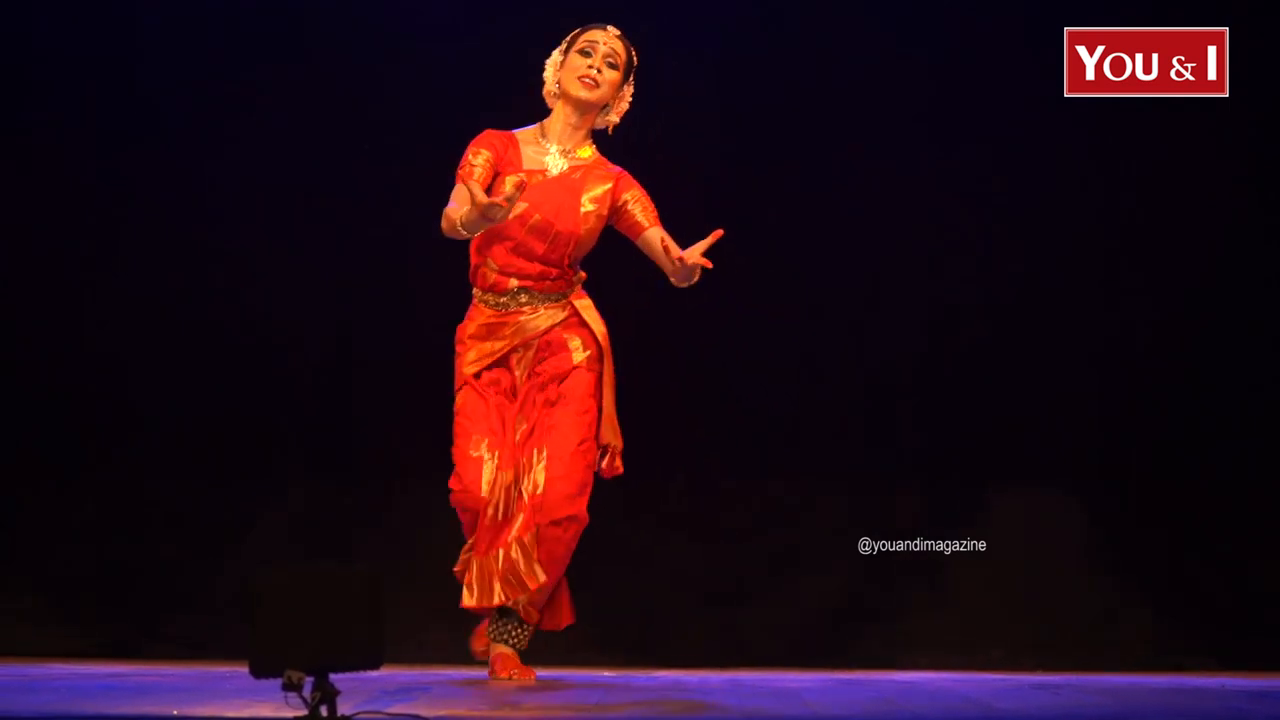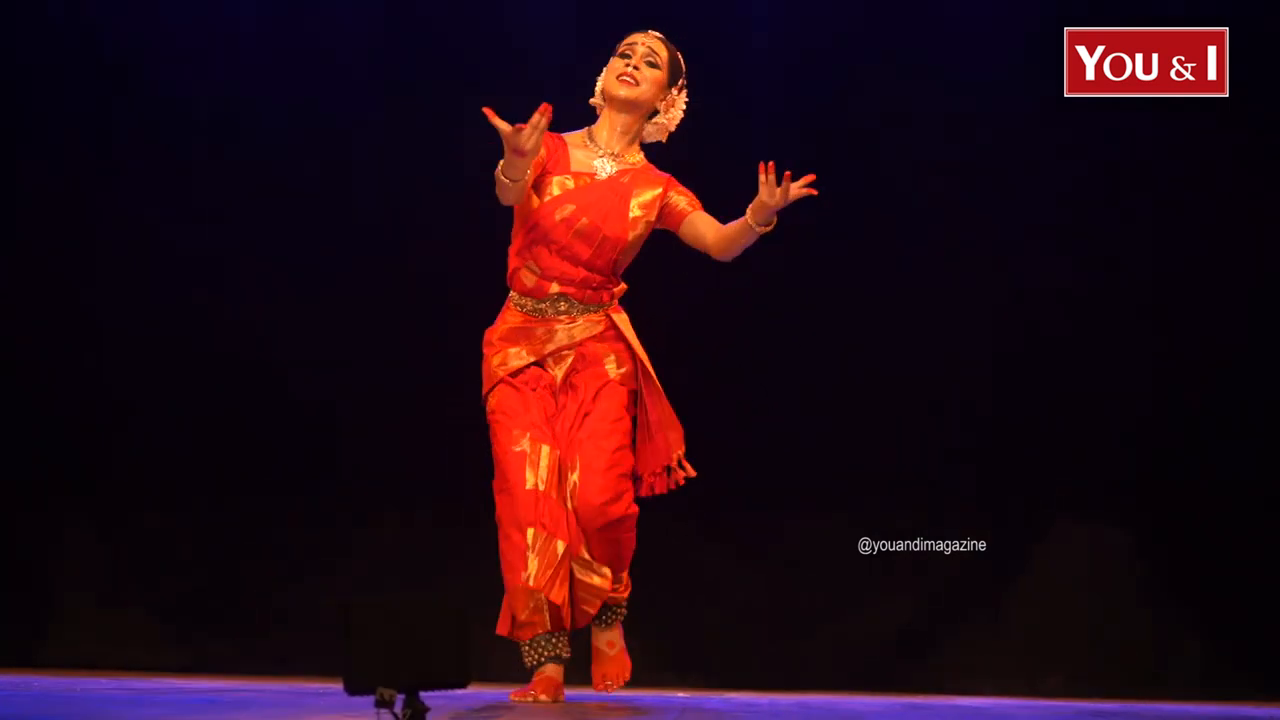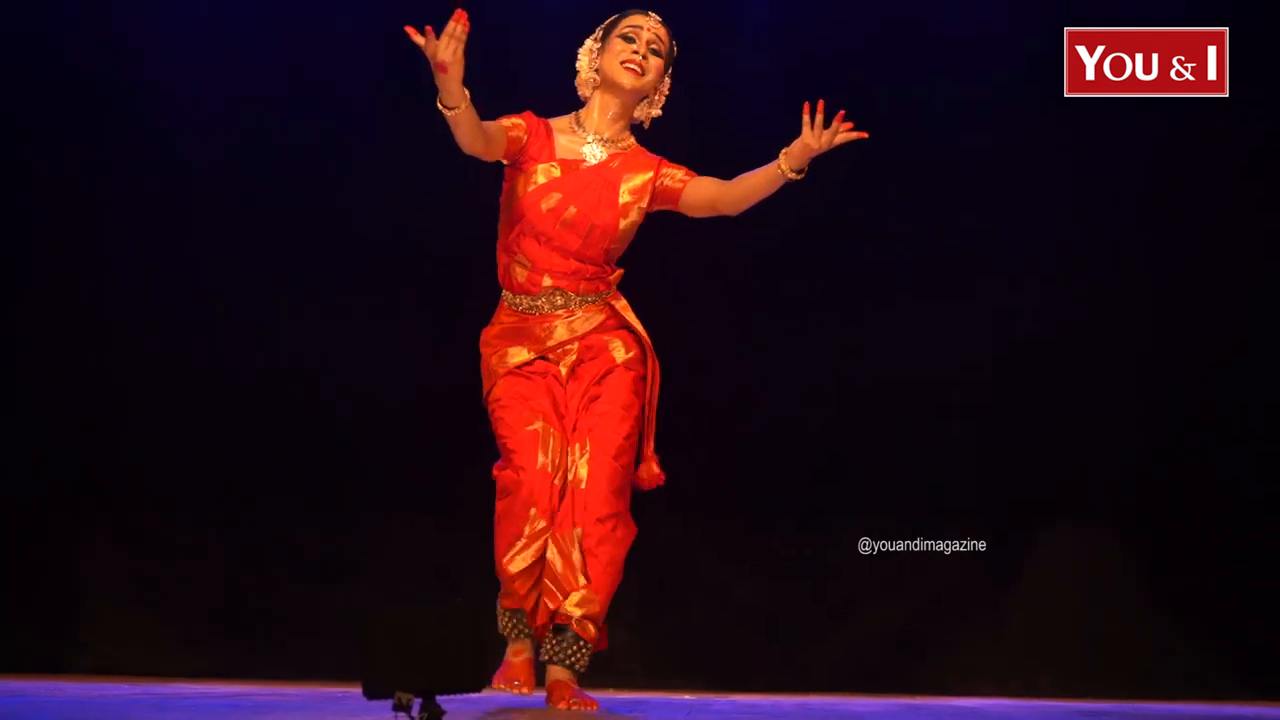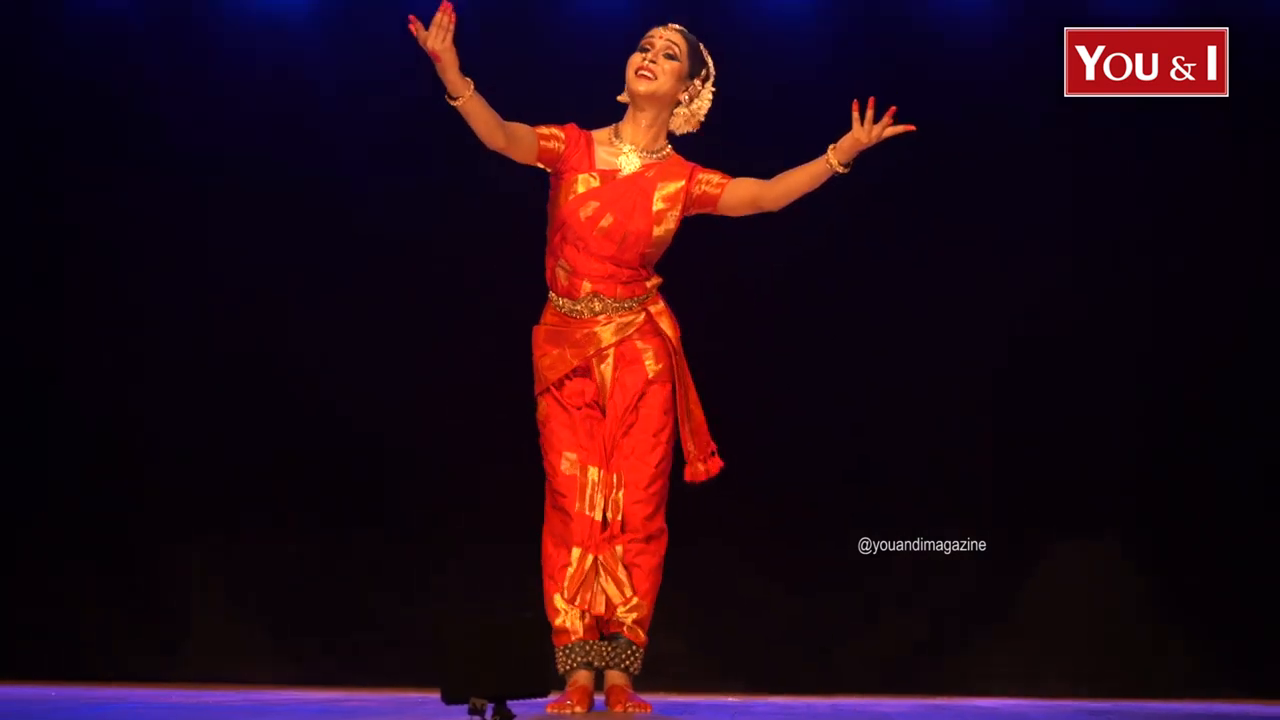
dt=0.5s
person 1, frame 1
left shoulder: (611, 183)
right shoulder: (494, 148)
left elbow: (676, 265)
right elbow: (452, 221)
left wrist: (689, 267)
right wrist: (478, 216)
left hip: (563, 339)
right hip: (487, 338)
left knee: (553, 495)
right knee: (483, 485)
left ankle: (508, 632)
right ankle: (492, 610)
person 1, frame 2
left shoulder: (656, 189)
right shoulder: (545, 151)
left elbow: (721, 244)
right elbow: (509, 193)
left wrist: (761, 213)
right wrist: (515, 162)
left hip: (597, 347)
right hip: (520, 344)
left knee: (598, 491)
right knee: (529, 491)
left ankle: (606, 617)
right ankle: (545, 662)
person 1, frame 3
left shoulder: (646, 173)
right shoulder: (531, 134)
left elbow: (728, 199)
right elbow: (475, 141)
left wrist: (798, 157)
right wrist: (449, 80)
left hip: (603, 342)
right hip: (521, 341)
left knee: (596, 498)
right knee: (532, 471)
left ankle: (565, 665)
right ankle: (519, 639)
person 1, frame 4
left shoulder: (683, 179)
right shoulder: (572, 147)
left elbow: (767, 195)
right elbow: (499, 135)
left wrist: (844, 152)
right wrist: (449, 69)
left hip: (638, 348)
right hip: (564, 345)
left knee: (635, 507)
right knee: (574, 503)
